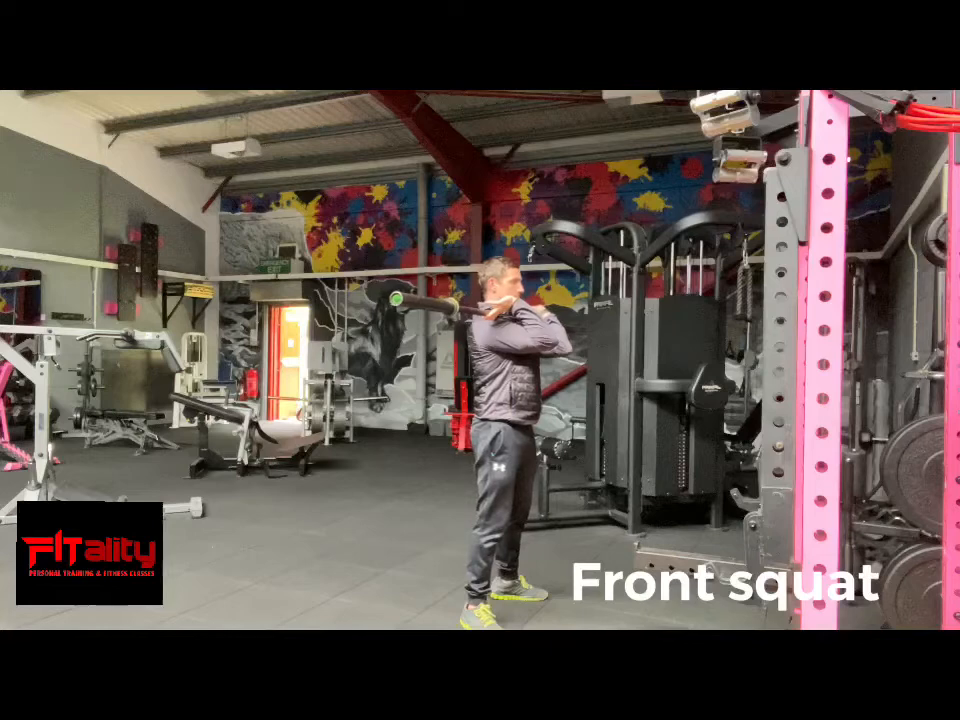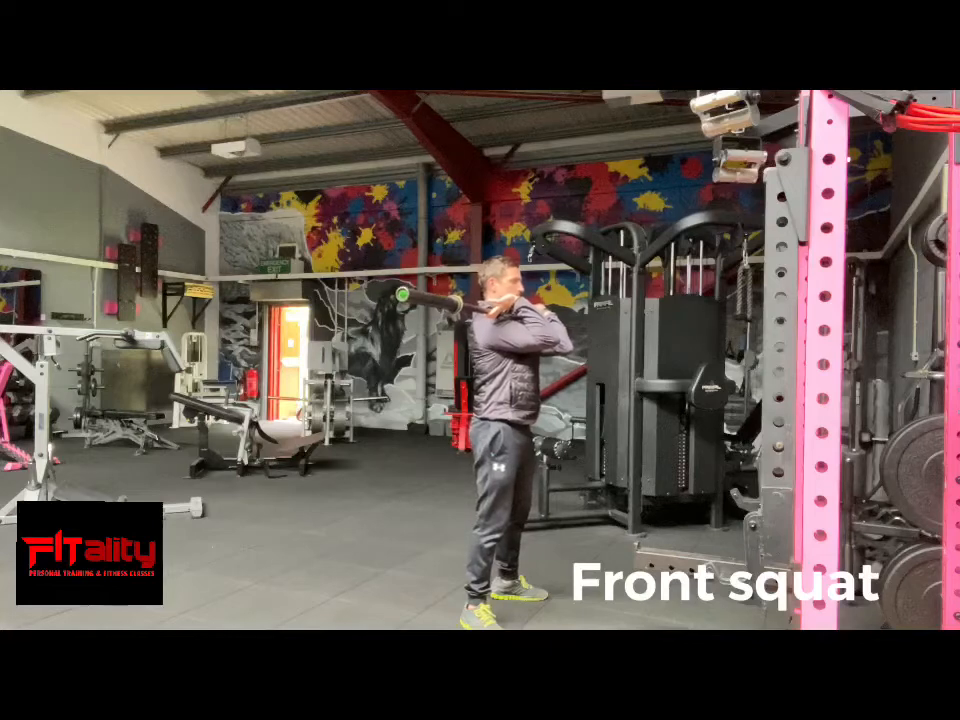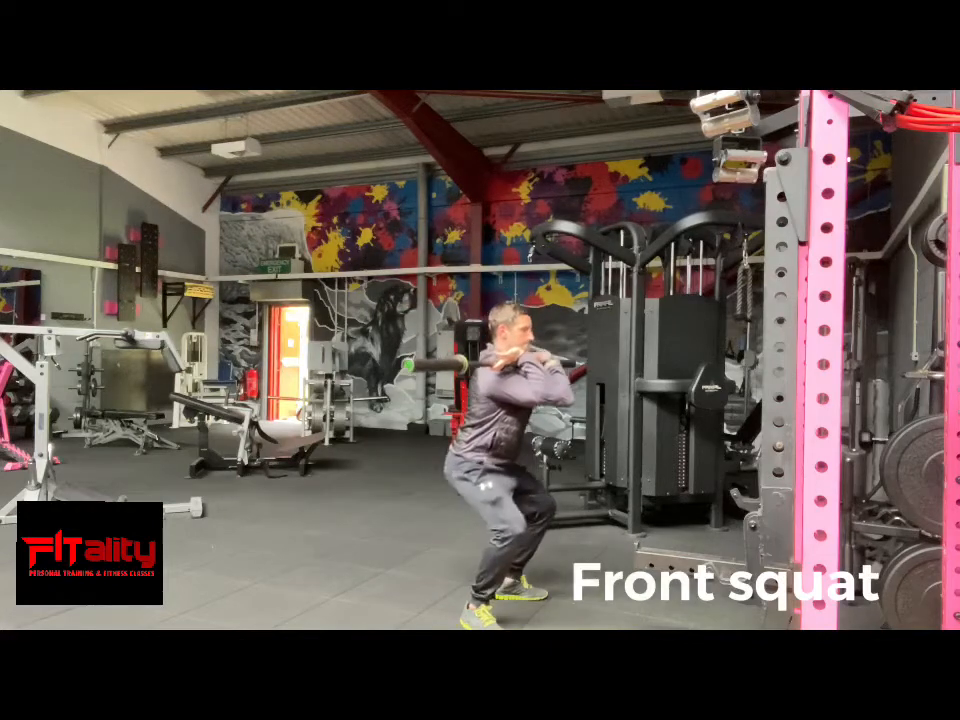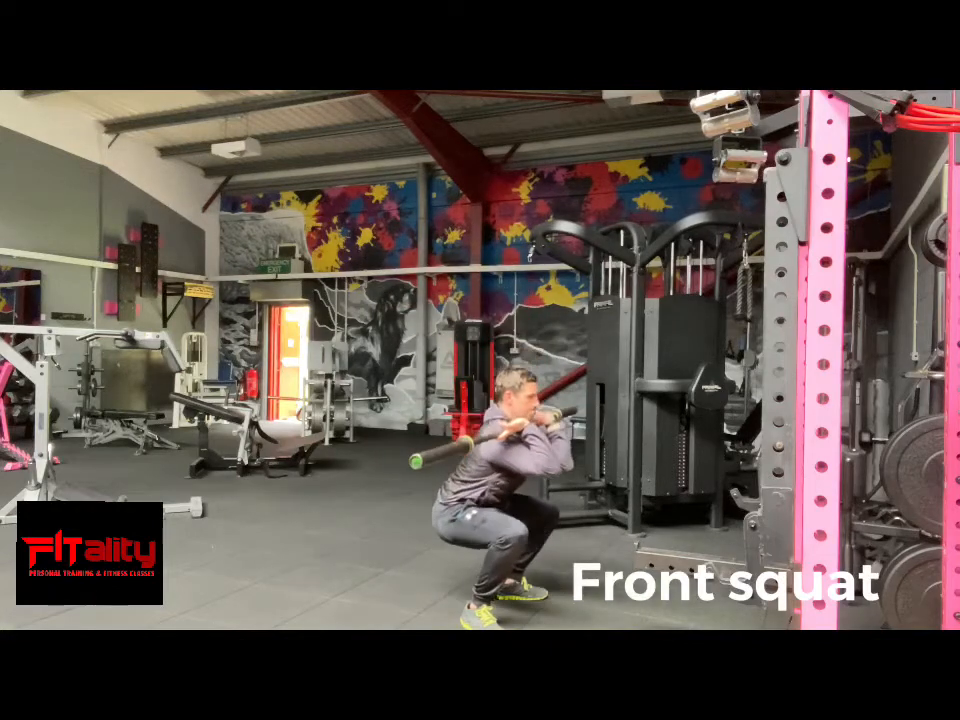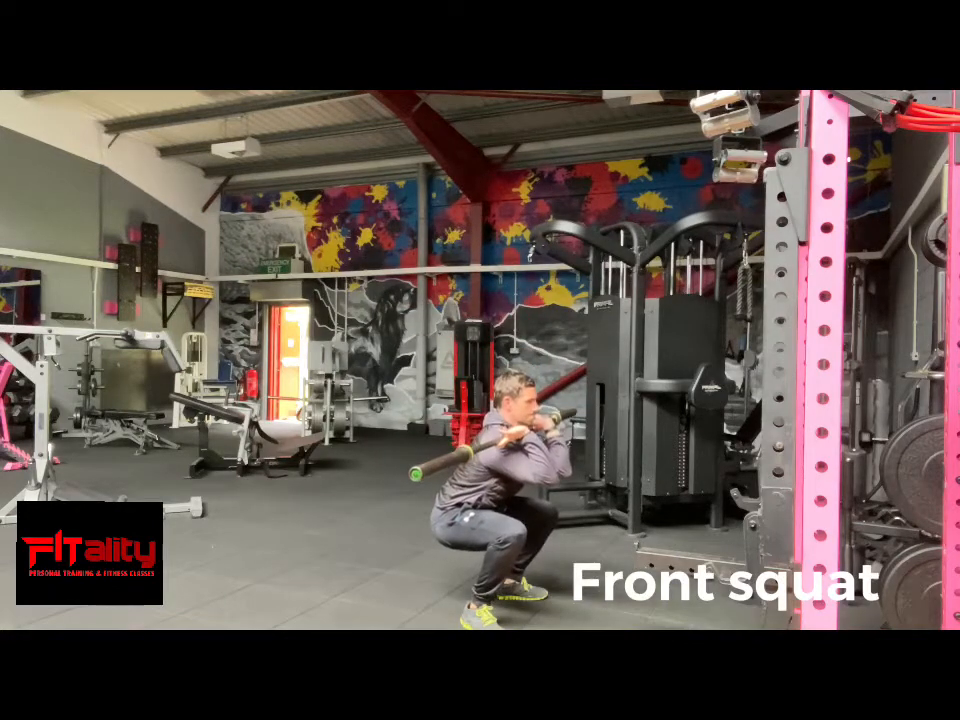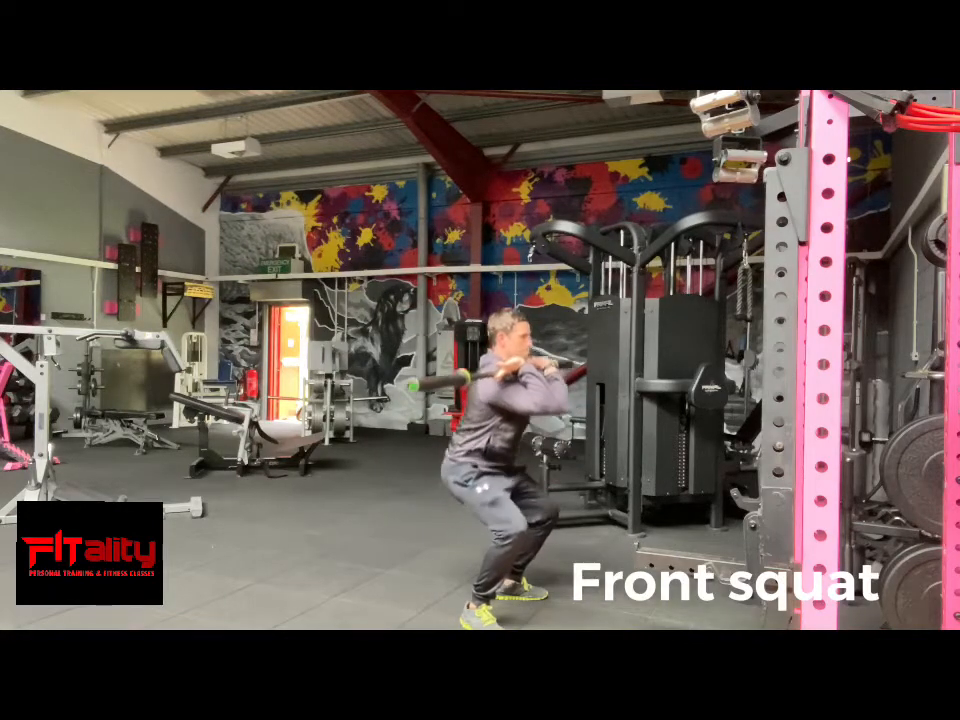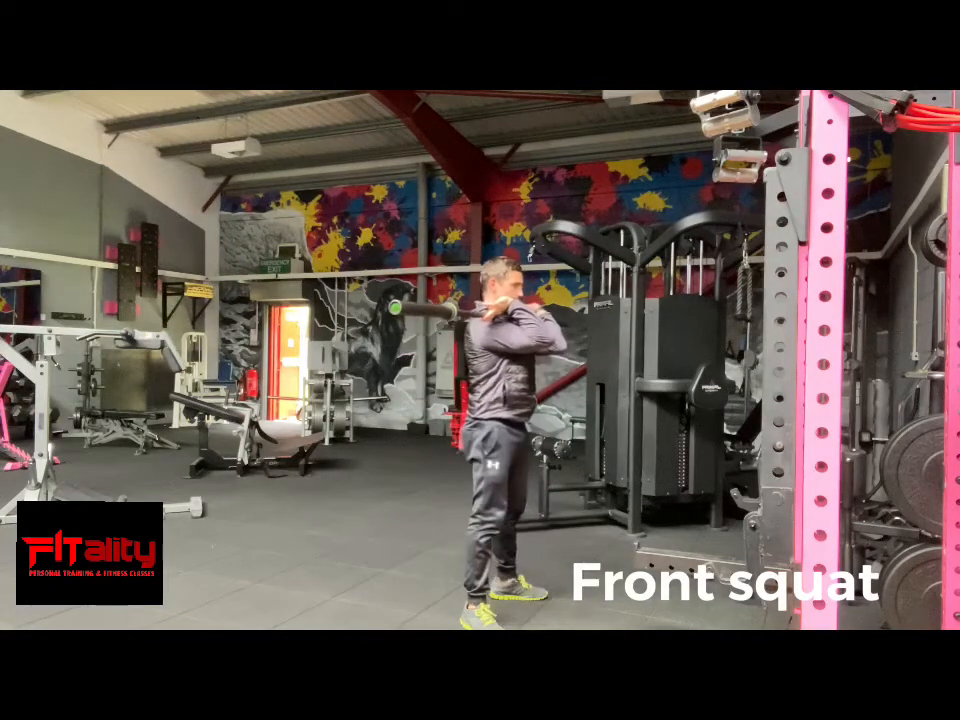
dt=0.7s
person 1, frame 1
left shoulder: (515, 323)
right shoulder: (488, 326)
left elbow: (562, 346)
right elbow: (543, 342)
left wrist: (542, 314)
right wrist: (521, 307)
left hip: (521, 430)
right hip: (498, 432)
left knee: (516, 514)
right knee: (492, 519)
left ankle: (507, 580)
right ankle: (475, 604)
person 1, frame 2
left shoulder: (514, 320)
right shoulder: (490, 323)
left elbow: (563, 344)
right elbow: (545, 340)
left wrist: (541, 312)
right wrist: (522, 305)
left hip: (518, 429)
right hip: (497, 430)
left knee: (516, 513)
right knee: (492, 519)
left ankle: (507, 580)
right ankle: (474, 605)
person 1, frame 3
left shoulder: (518, 368)
right shoulder: (495, 374)
left elbow: (564, 396)
right elbow: (543, 394)
left wrist: (549, 362)
right wrist: (528, 359)
left hip: (501, 464)
right hip: (471, 467)
left knee: (542, 507)
right knee: (512, 528)
left ankle: (510, 580)
right ankle: (476, 607)
person 1, frame 4
left shoulder: (519, 428)
right shoulder: (498, 437)
left elbow: (563, 463)
right elbow: (546, 467)
left wrist: (553, 425)
right wrist: (531, 428)
left hip: (487, 503)
right hip: (455, 513)
left knee: (547, 514)
right knee: (513, 533)
left ankle: (510, 580)
right ankle: (476, 608)
person 1, frame 5
left shoulder: (518, 435)
right shoulder: (497, 442)
left elbow: (562, 470)
right elbow: (545, 476)
left wrist: (551, 431)
right wrist: (529, 435)
left hip: (483, 508)
right hip: (452, 517)
left knee: (546, 514)
right knee: (512, 533)
left ankle: (510, 580)
right ankle: (477, 607)
person 1, frame 6
left shoulder: (518, 374)
right shoulder: (495, 380)
left elbow: (560, 405)
right elbow: (543, 404)
left wrist: (549, 369)
right wrist: (529, 368)
left hip: (499, 466)
right hip: (468, 470)
left knee: (546, 511)
right knee: (513, 528)
left ankle: (510, 580)
right ankle: (476, 607)
person 1, frame 7
left shoulder: (510, 321)
right shoulder: (486, 325)
left elbow: (557, 343)
right elbow: (543, 341)
left wrist: (537, 312)
right wrist: (516, 307)
left hip: (513, 427)
right hip: (491, 429)
left knee: (512, 511)
right knee: (488, 515)
left ankle: (506, 579)
right ankle: (474, 605)
